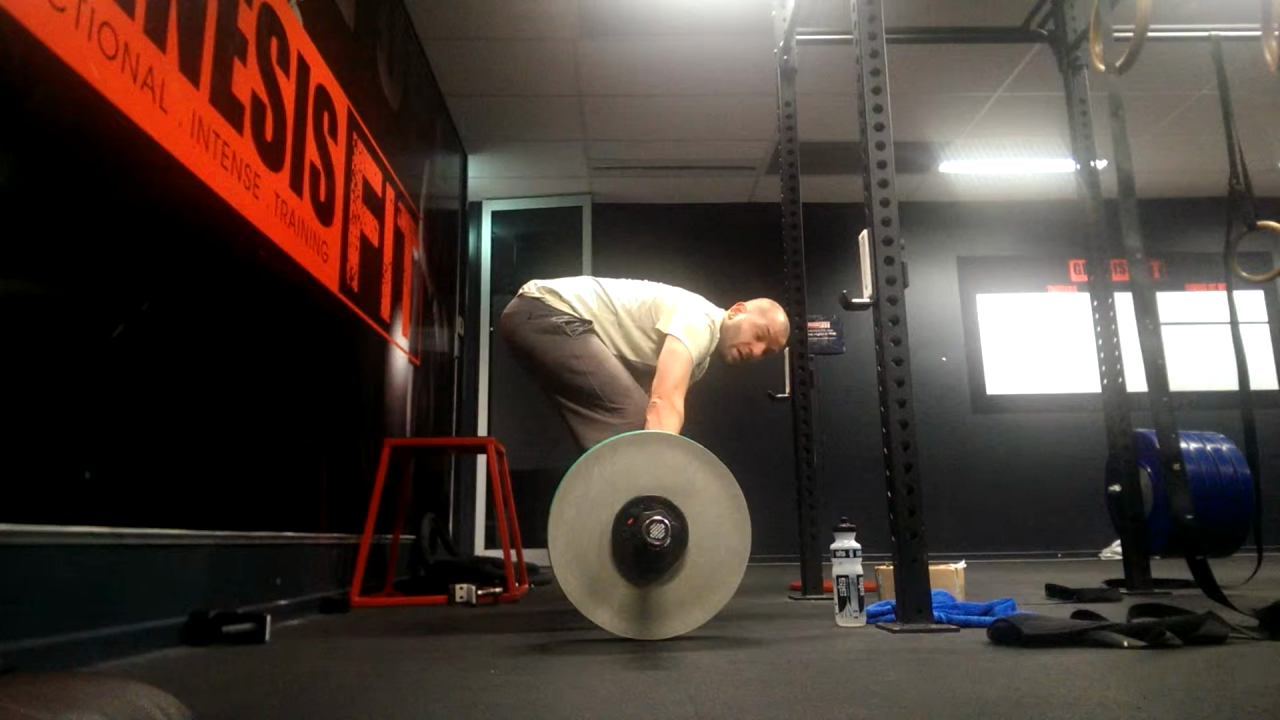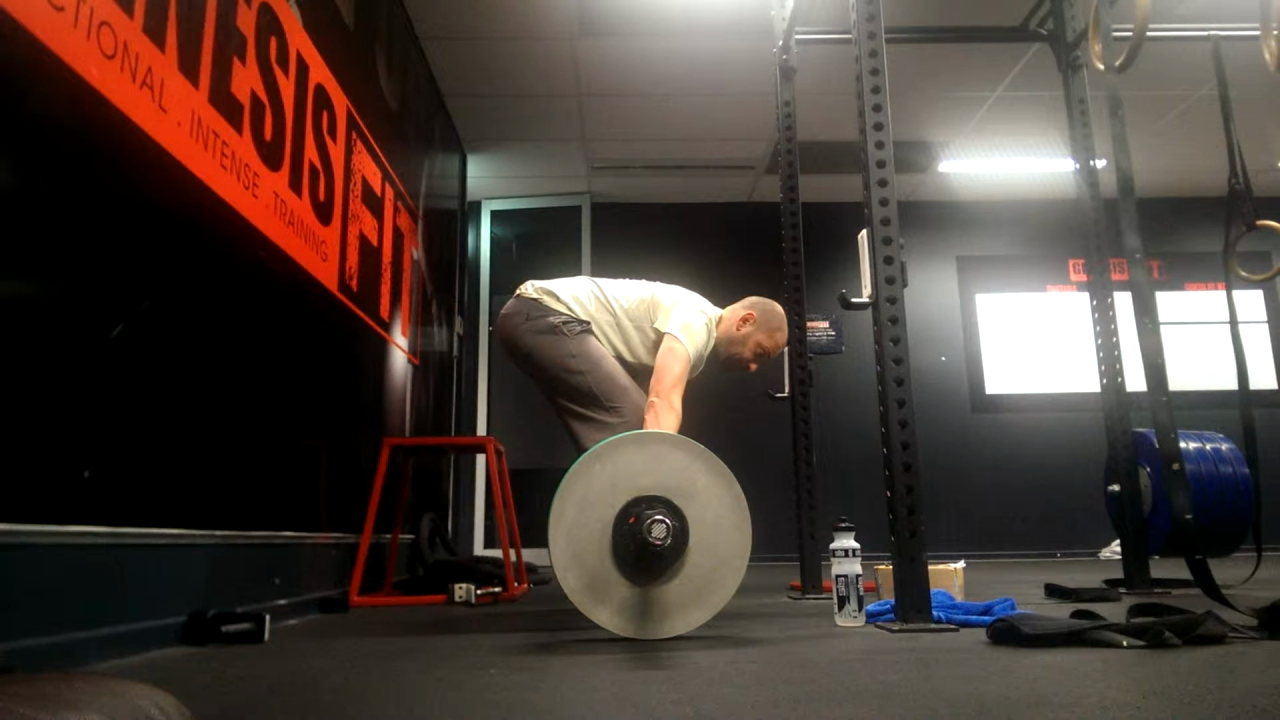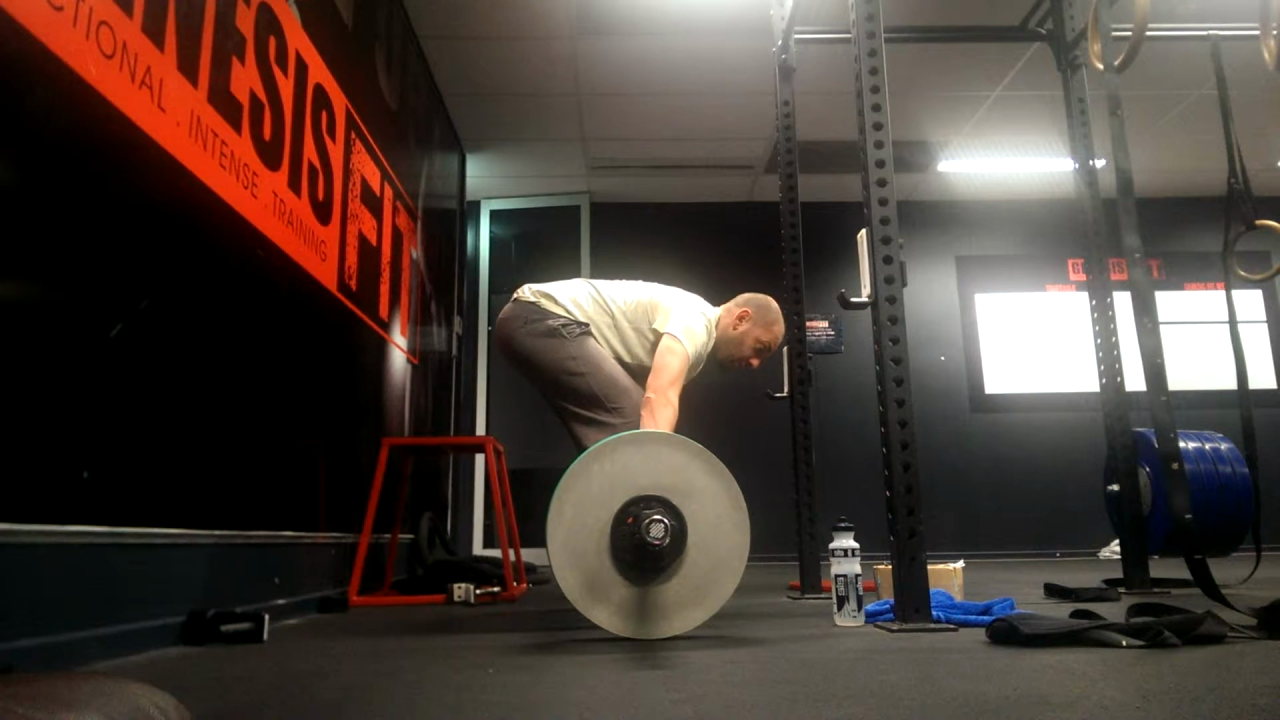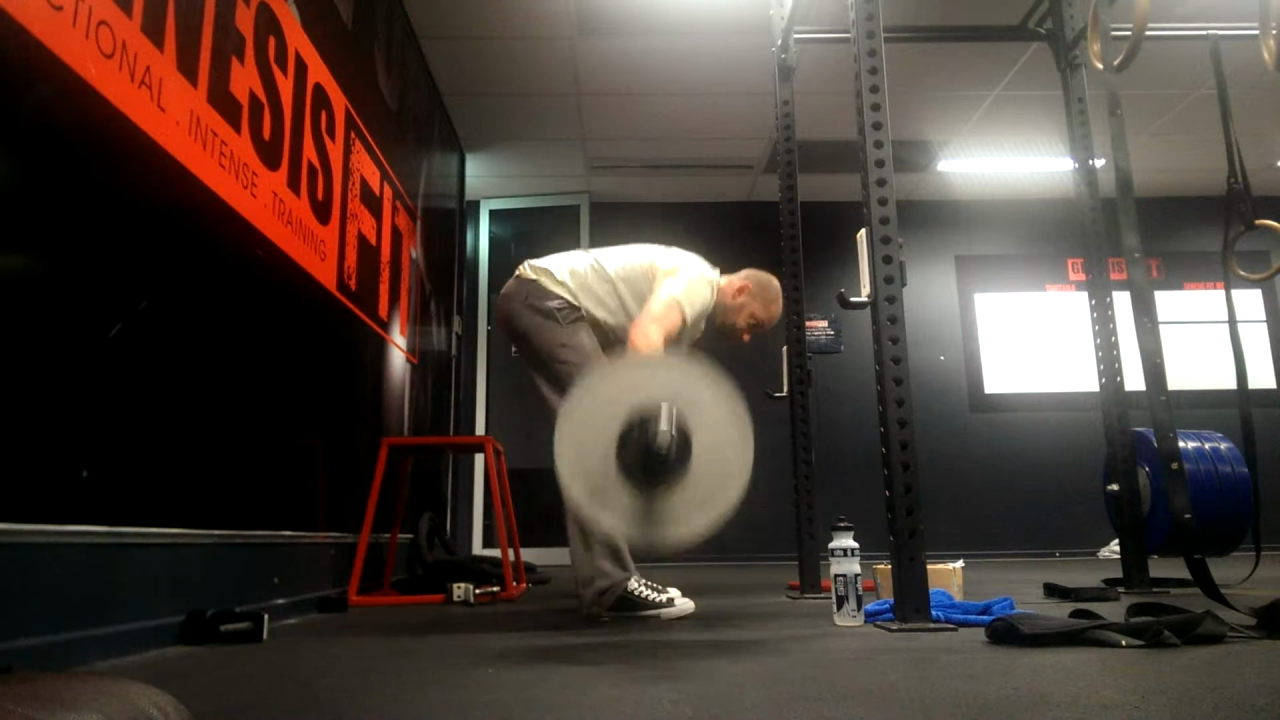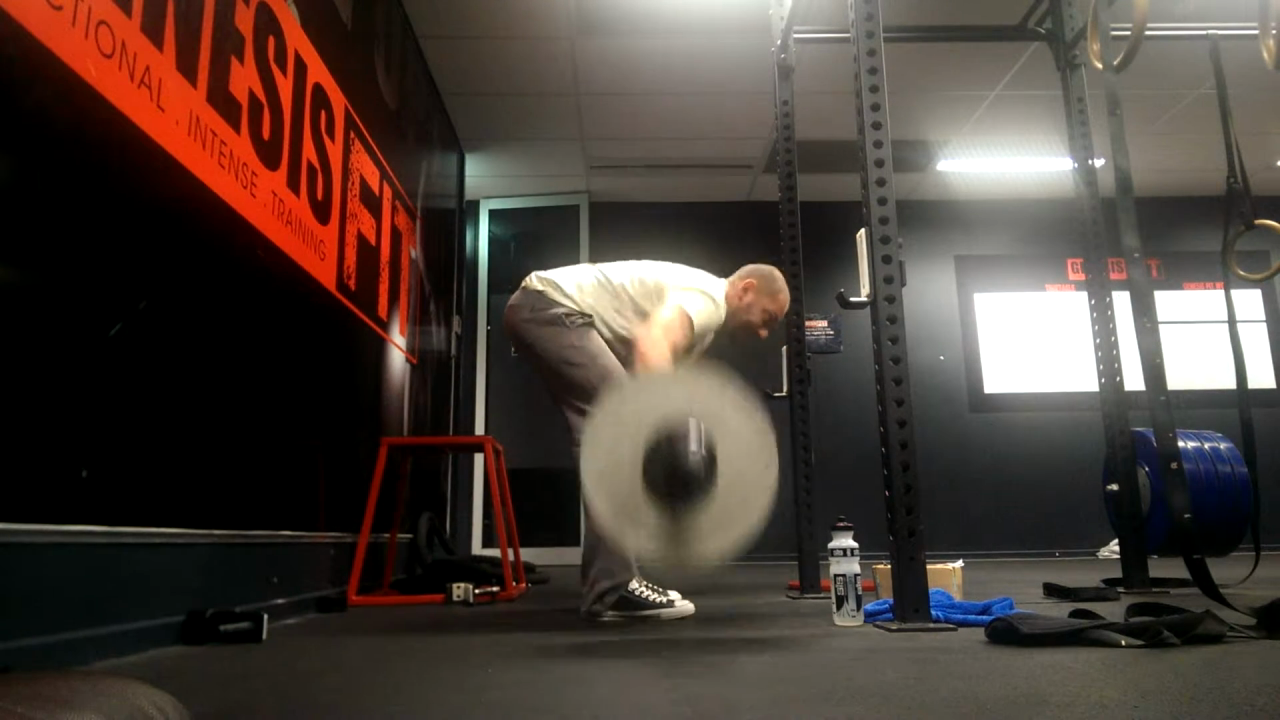
dt=0.7s
person 1, frame 1
left shoulder: (698, 357)
right shoulder: (699, 320)
right elbow: (664, 402)
left hip: (535, 316)
right hip: (544, 313)
left knee: (629, 424)
right knee: (629, 424)
person 1, frame 2
left shoulder: (694, 345)
right shoulder: (696, 319)
right elbow: (662, 401)
left hip: (531, 317)
right hip: (541, 314)
left knee: (624, 425)
right knee: (627, 423)
person 1, frame 3
left shoulder: (691, 341)
right shoulder: (695, 320)
right elbow: (659, 399)
left hip: (529, 321)
right hip: (539, 318)
left knee: (622, 424)
right knee: (628, 423)
person 1, frame 4
left shoulder: (694, 315)
right shoulder: (697, 283)
right elbow: (643, 338)
left hip: (536, 301)
right hip: (540, 296)
left ankle: (606, 581)
right ankle: (609, 588)
person 1, frame 5
left shoulder: (692, 309)
right shoulder: (707, 298)
right elbow: (651, 341)
left hip: (543, 310)
right hip: (548, 306)
left ankle: (611, 580)
right ankle: (612, 589)
